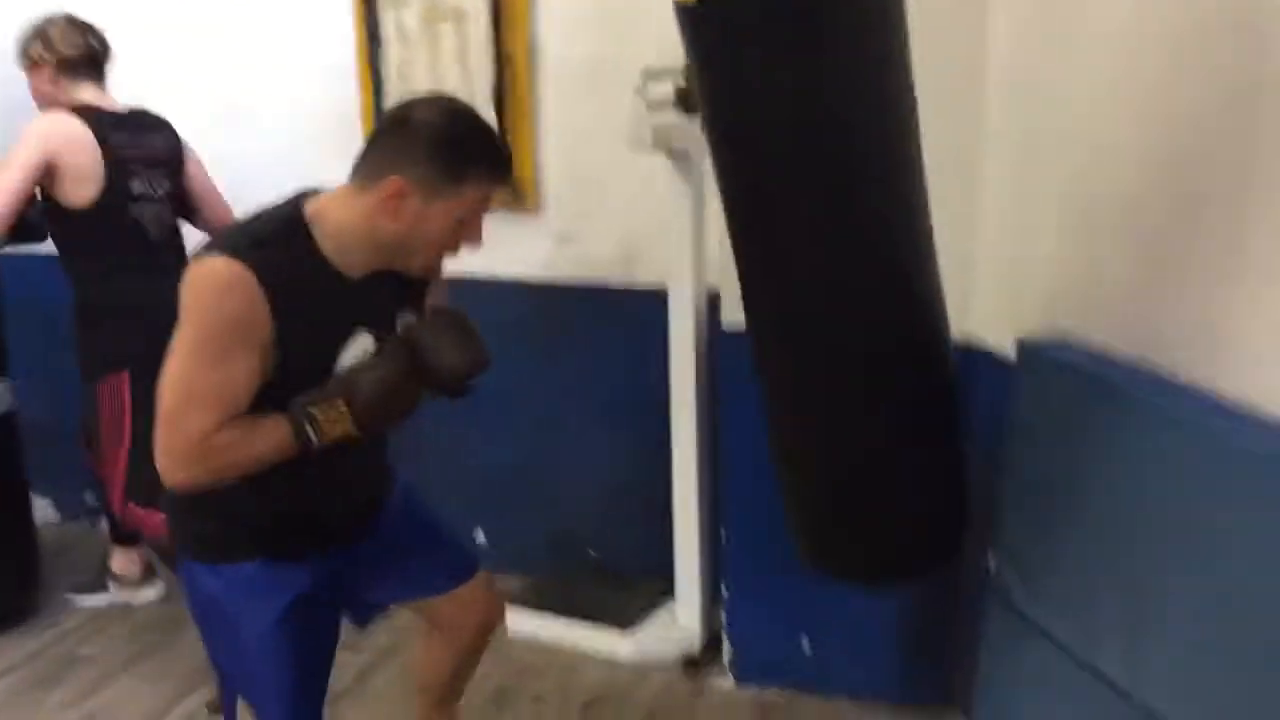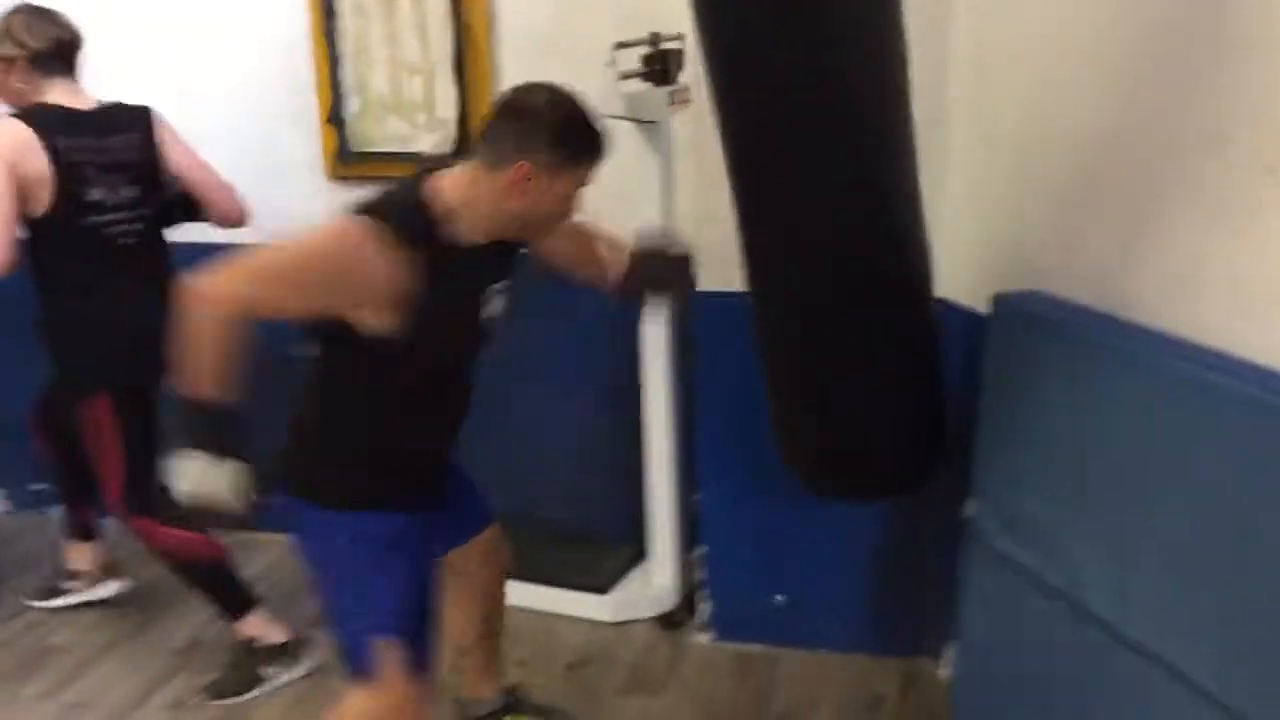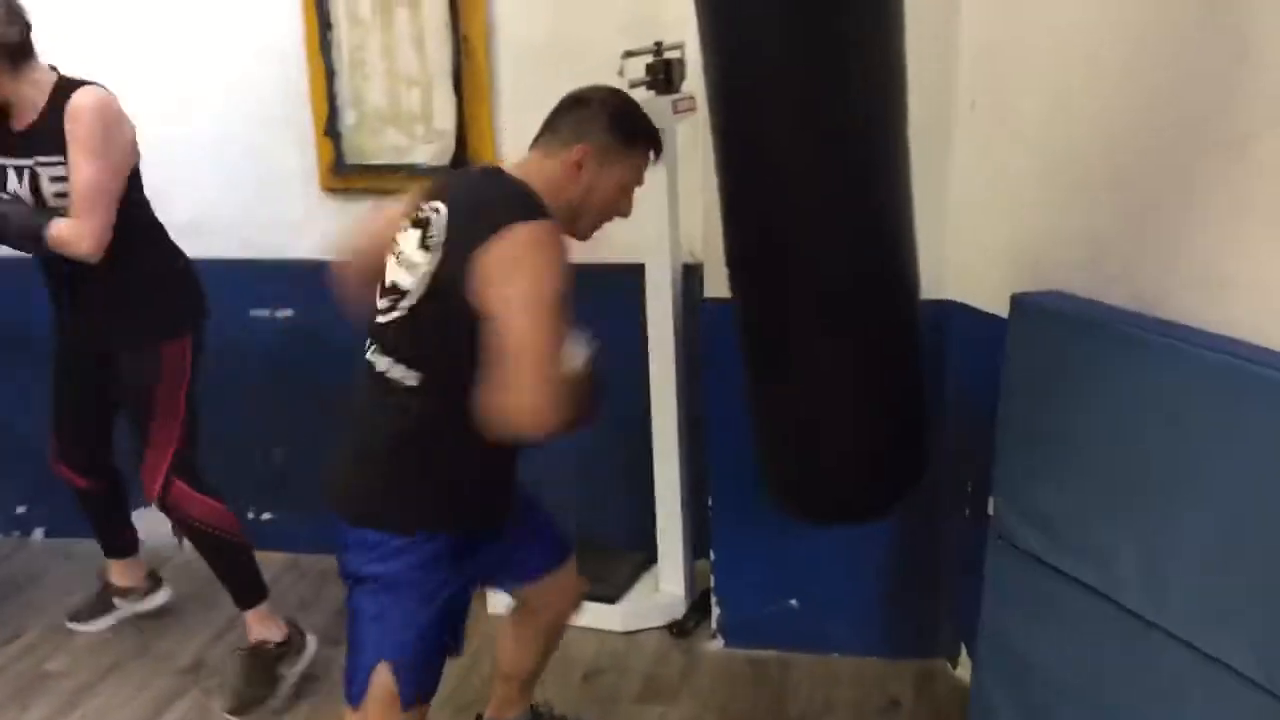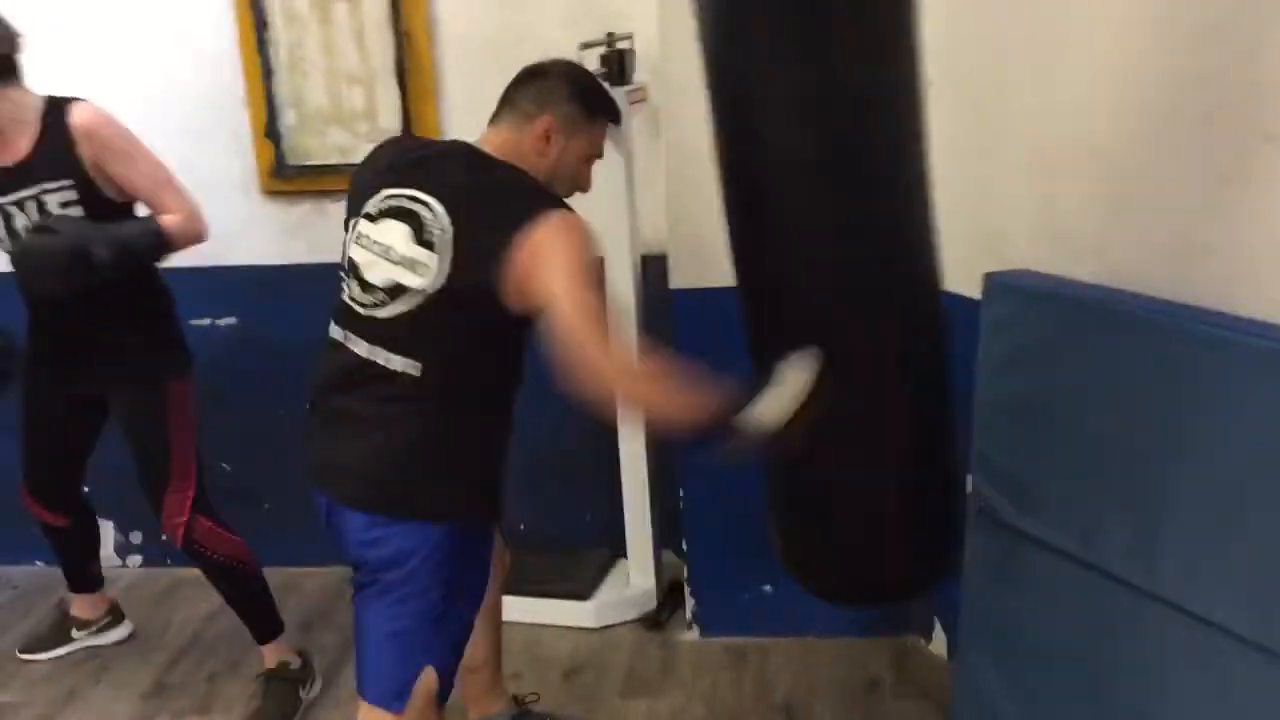
dt=0.3s
person 1, frame 1
left shoulder: (54, 131)
right shoulder: (159, 132)
right elbow: (222, 220)
left hip: (127, 336)
right hip: (175, 324)
left knee: (136, 495)
right knee: (116, 453)
right ankle: (128, 569)
person 1, frame 2
right shoulder: (143, 124)
right elbow: (231, 211)
left hip: (97, 345)
right hip: (151, 328)
left knee: (138, 502)
right knee: (56, 424)
left ankle: (270, 636)
right ankle: (86, 564)
person 1, frame 3
left shoulder: (87, 109)
left elbow: (88, 240)
left hip: (153, 311)
right hip: (86, 314)
left knee: (168, 477)
right knee: (75, 451)
left ankle: (271, 634)
right ankle: (131, 580)
person 1, frame 4
left shoulder: (81, 127)
left elbow: (187, 222)
left wrist: (97, 248)
left hip: (139, 348)
right hip: (57, 354)
left knee: (182, 515)
left ankle: (284, 662)
right ankle: (92, 611)
person 2, frame 1
left shoulder: (414, 247)
right shoulder: (239, 278)
left elbow: (423, 352)
right elbow: (183, 459)
left wrist: (442, 361)
right wrist: (343, 409)
left hip: (363, 502)
right hip: (250, 549)
left knee: (473, 606)
person 2, frame 2
left shoulder: (504, 216)
right shoulder: (378, 247)
left elbow: (583, 251)
right elbow: (212, 296)
left wrist: (638, 265)
right wrist: (210, 425)
left hip: (421, 463)
right hip: (352, 489)
left knee: (483, 560)
person 2, frame 3
left shoulder: (449, 196)
right shoulder: (530, 239)
left elbow: (351, 268)
right elbow: (529, 411)
right wrist: (576, 387)
right hip: (410, 511)
left knee: (557, 588)
person 2, frame 4
left shoulder: (387, 163)
right shoulder: (543, 229)
right elbow: (610, 375)
right wrist: (738, 406)
left hip: (362, 453)
right hip: (414, 489)
left knee: (483, 571)
